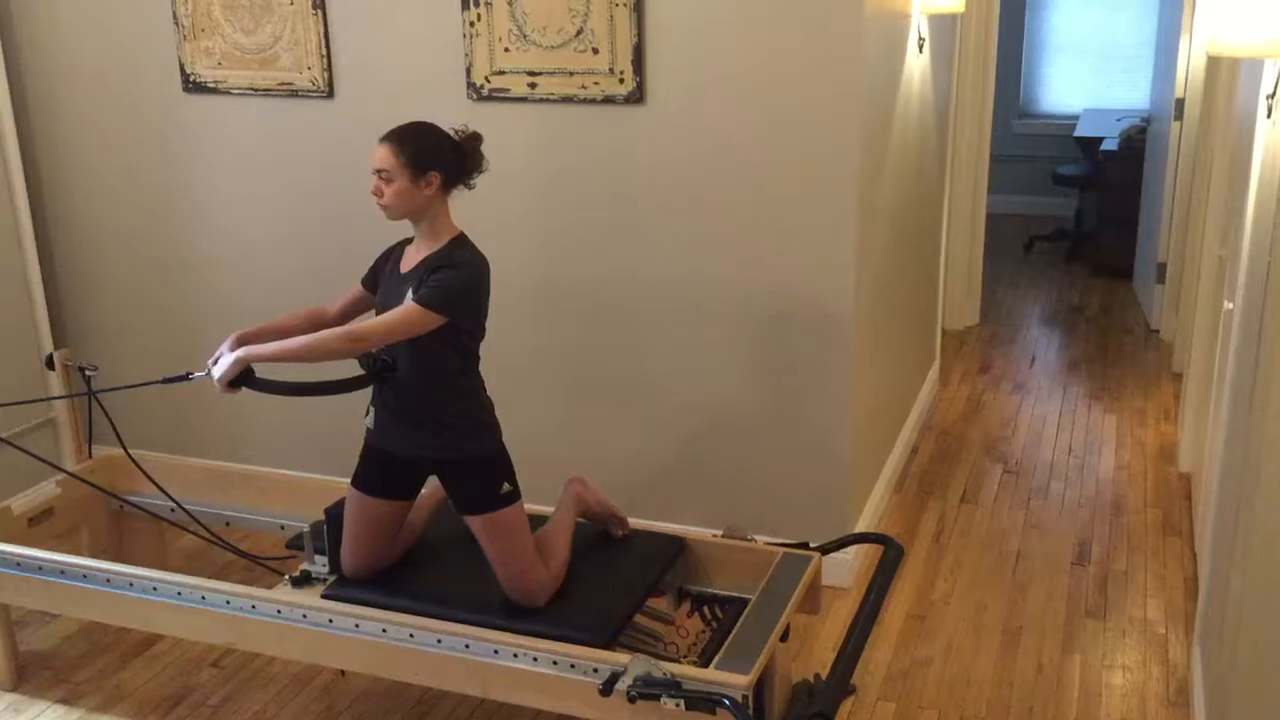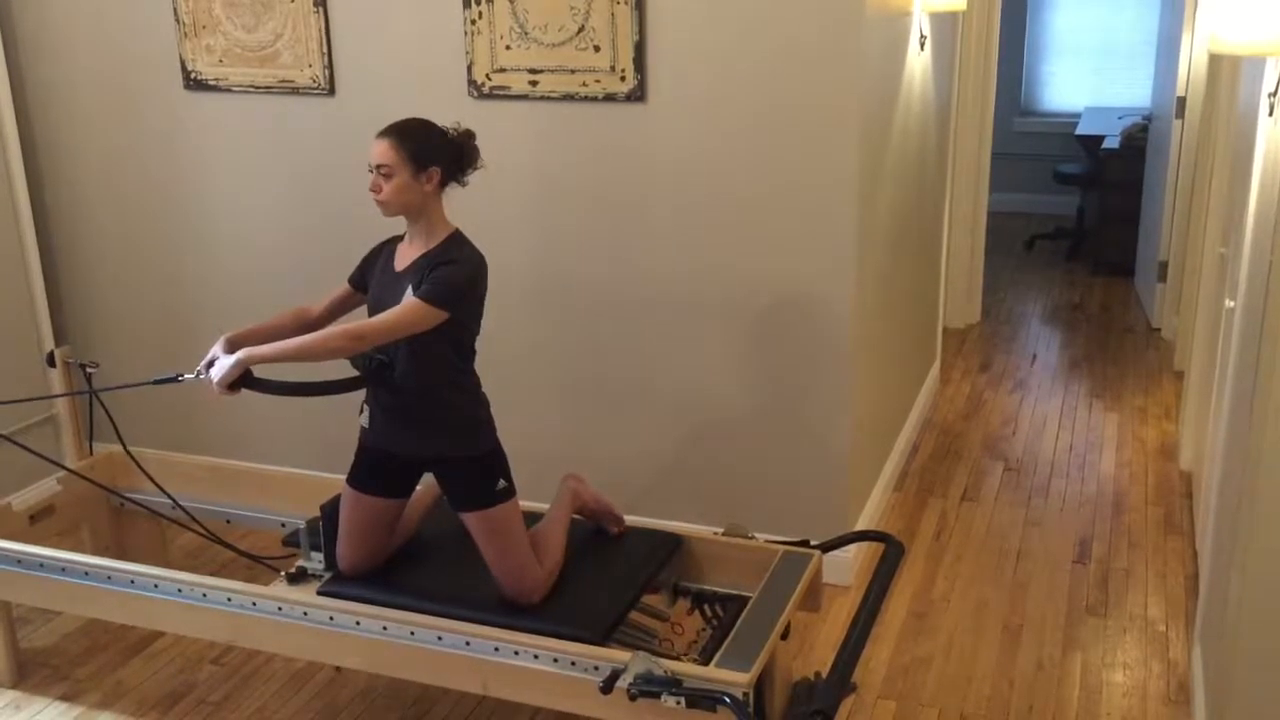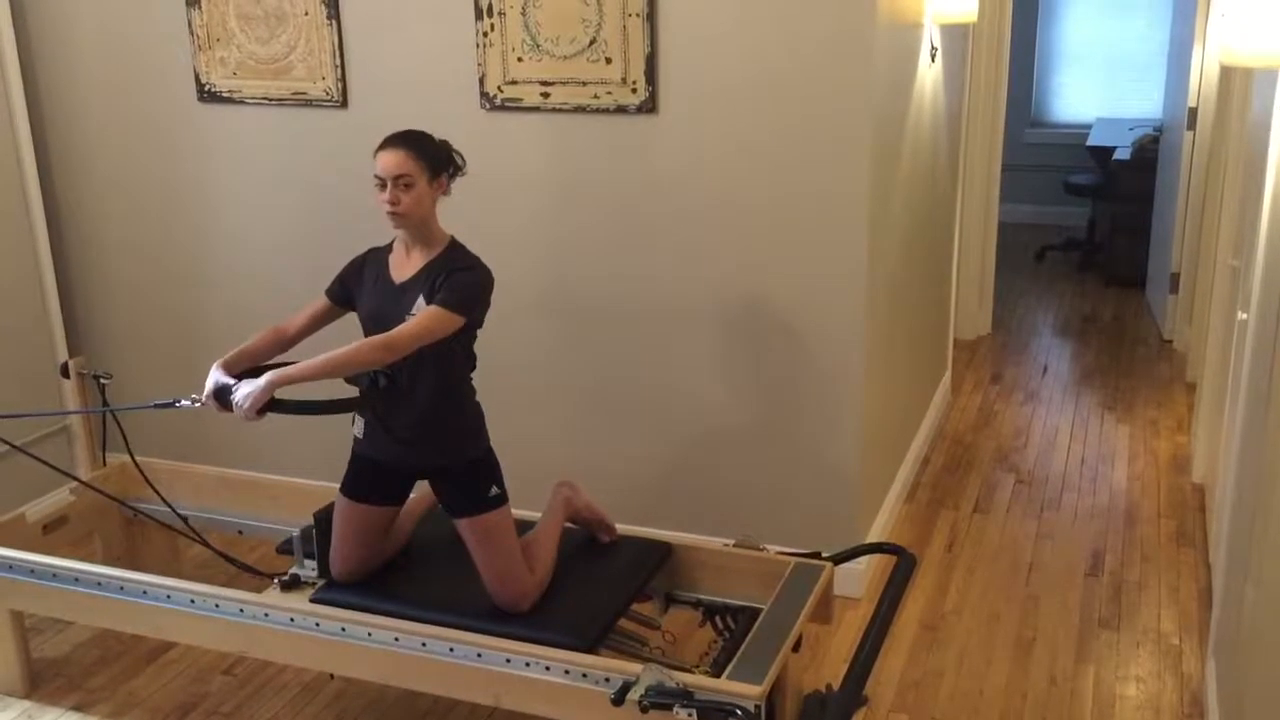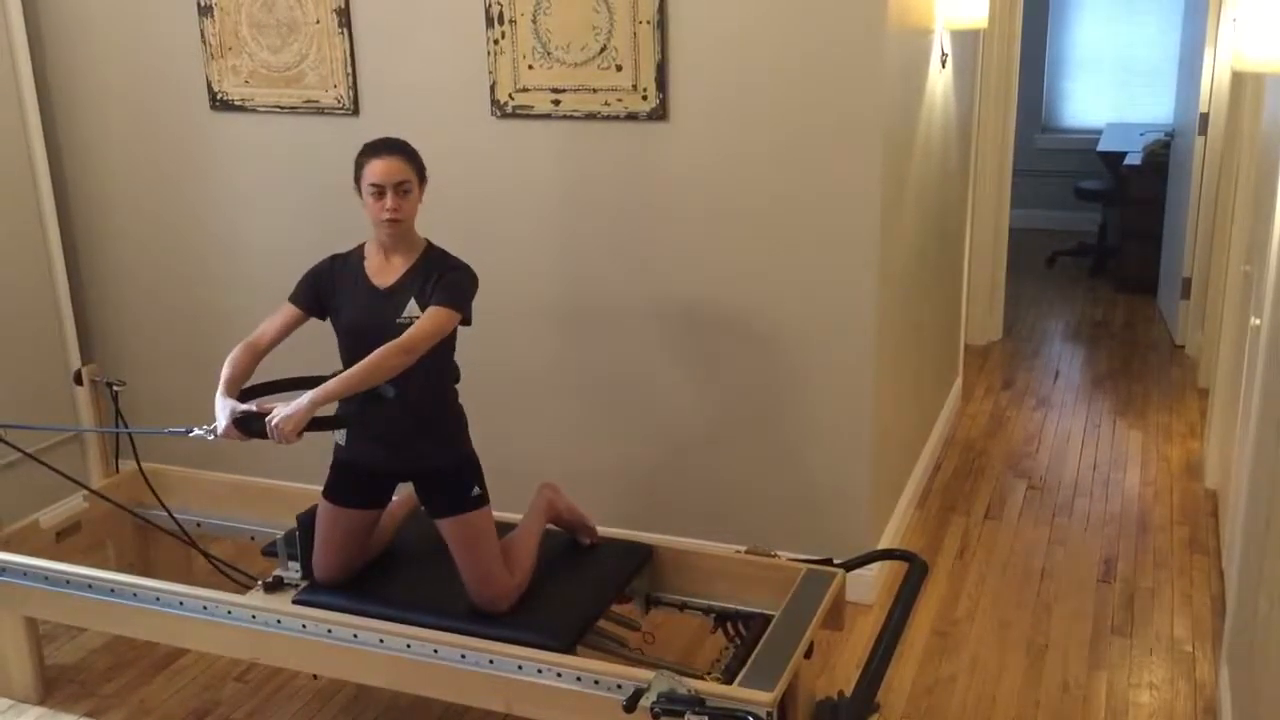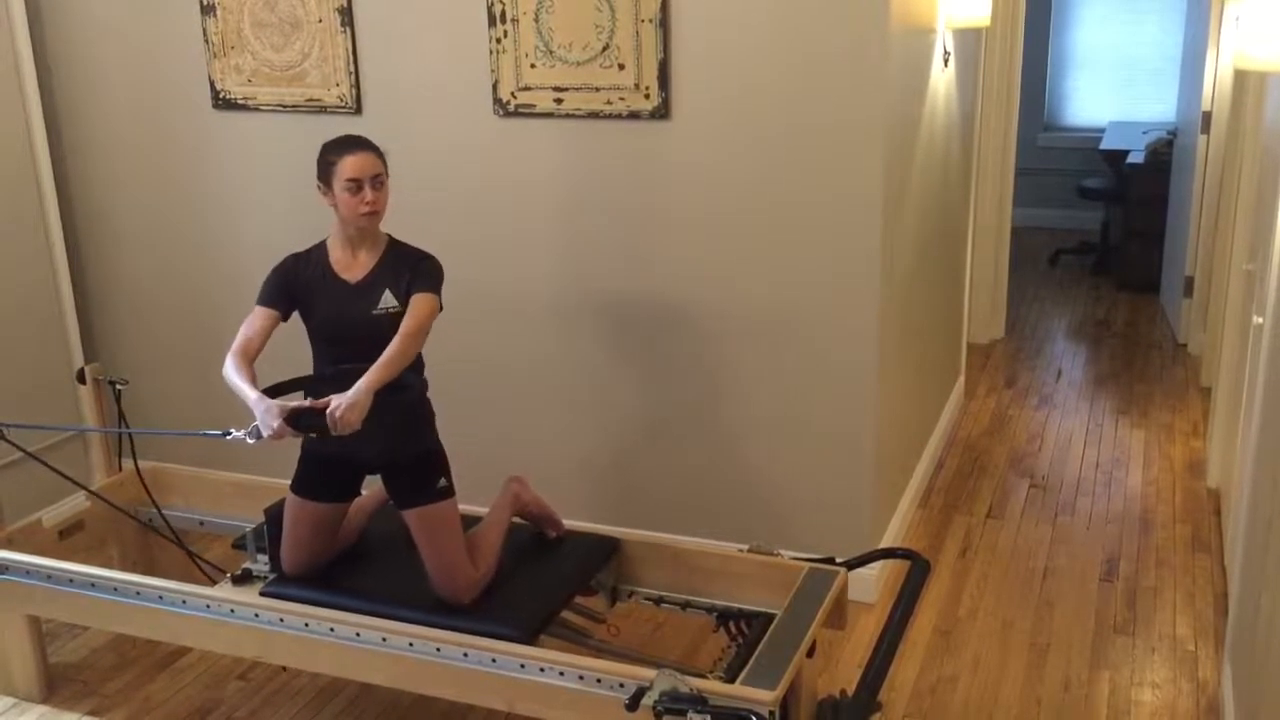
dt=1s
person 1, frame 1
left shoulder: (462, 269)
right shoulder: (396, 256)
left elbow: (360, 338)
right elbow: (329, 316)
left wrist: (250, 355)
right wrist: (243, 338)
left hip: (462, 442)
right hip: (393, 433)
left knee: (529, 590)
right knee: (356, 566)
left ankle: (573, 500)
right ankle: (436, 493)
person 1, frame 2
left shoulder: (460, 266)
right shoulder: (385, 254)
left elbow: (361, 337)
right elbow: (314, 317)
left wrist: (248, 358)
right wrist: (232, 340)
left hip: (458, 439)
right hip: (387, 431)
left knee: (525, 588)
right knee: (352, 564)
left ankle: (569, 497)
right ankle: (432, 491)
person 1, frame 3
left shoulder: (465, 275)
right shoulder: (367, 266)
left elbow: (390, 347)
right elbow: (290, 331)
left wrist: (273, 381)
right wrist: (225, 365)
left hip: (454, 447)
right hip: (380, 441)
left knee: (515, 597)
right knee: (346, 571)
left ankle: (561, 504)
right ankle: (426, 500)
person 1, frame 4
left shoulder: (450, 275)
right shoulder: (332, 274)
left elbow: (406, 350)
right elbow: (255, 344)
left wrist: (308, 403)
right wrist: (225, 397)
left hip: (438, 447)
right hip: (362, 445)
left knee: (495, 597)
right knee: (328, 574)
left ankle: (544, 506)
right ankle: (409, 501)
person 1, frame 5
left shoulder: (417, 266)
right shoulder: (296, 272)
left elbow: (411, 335)
right elbow: (237, 358)
left wrist: (365, 391)
right wrist: (260, 402)
left hip: (406, 436)
right hip: (330, 438)
left knee: (460, 589)
right knee: (296, 567)
left ankle: (511, 499)
right ankle: (377, 497)
